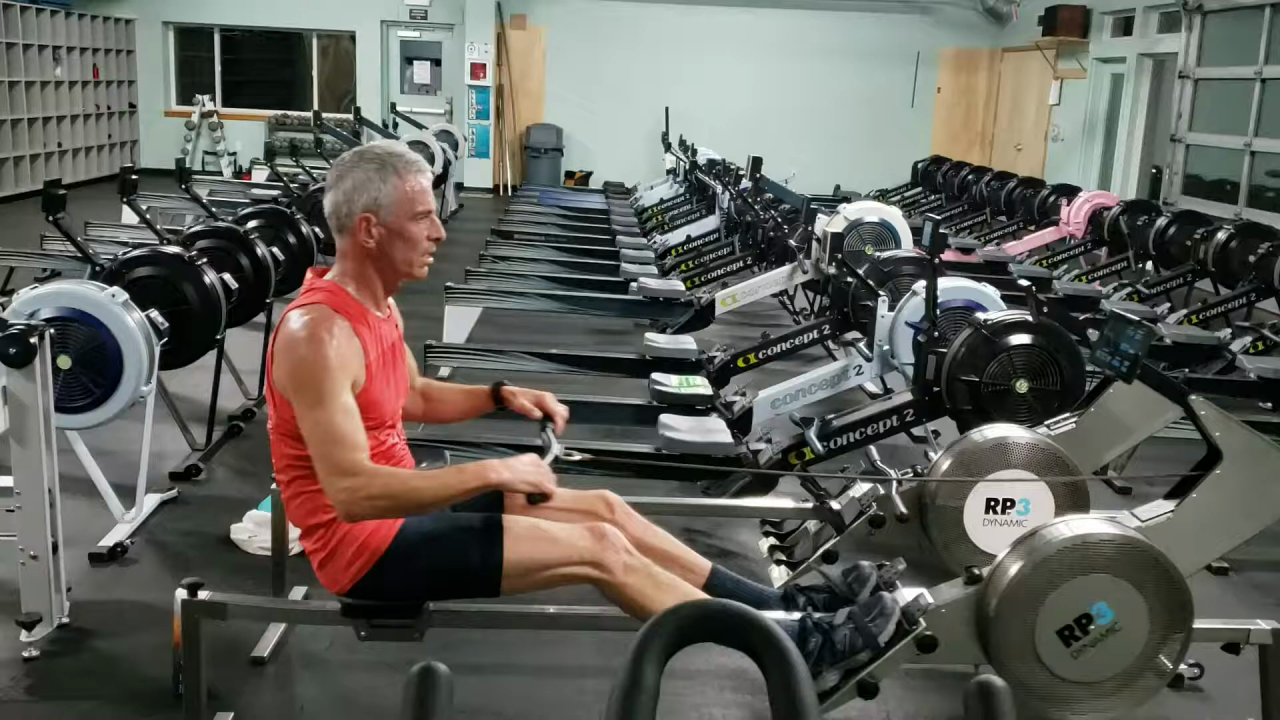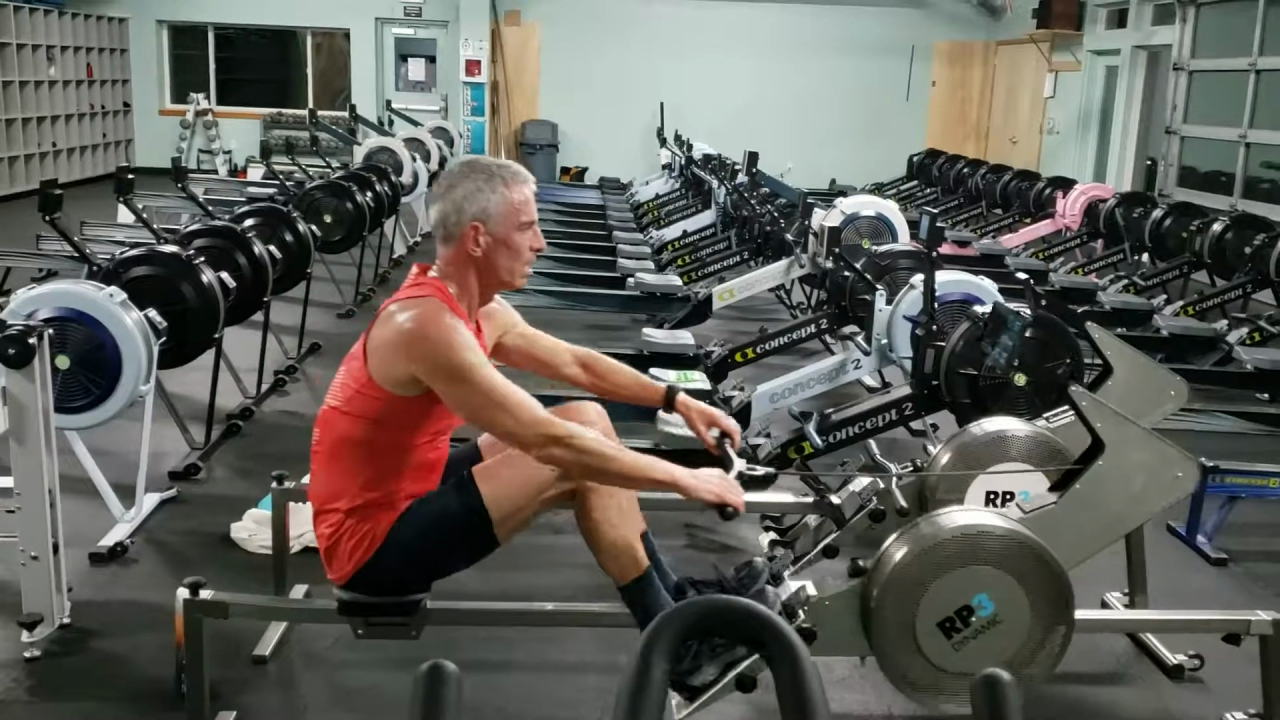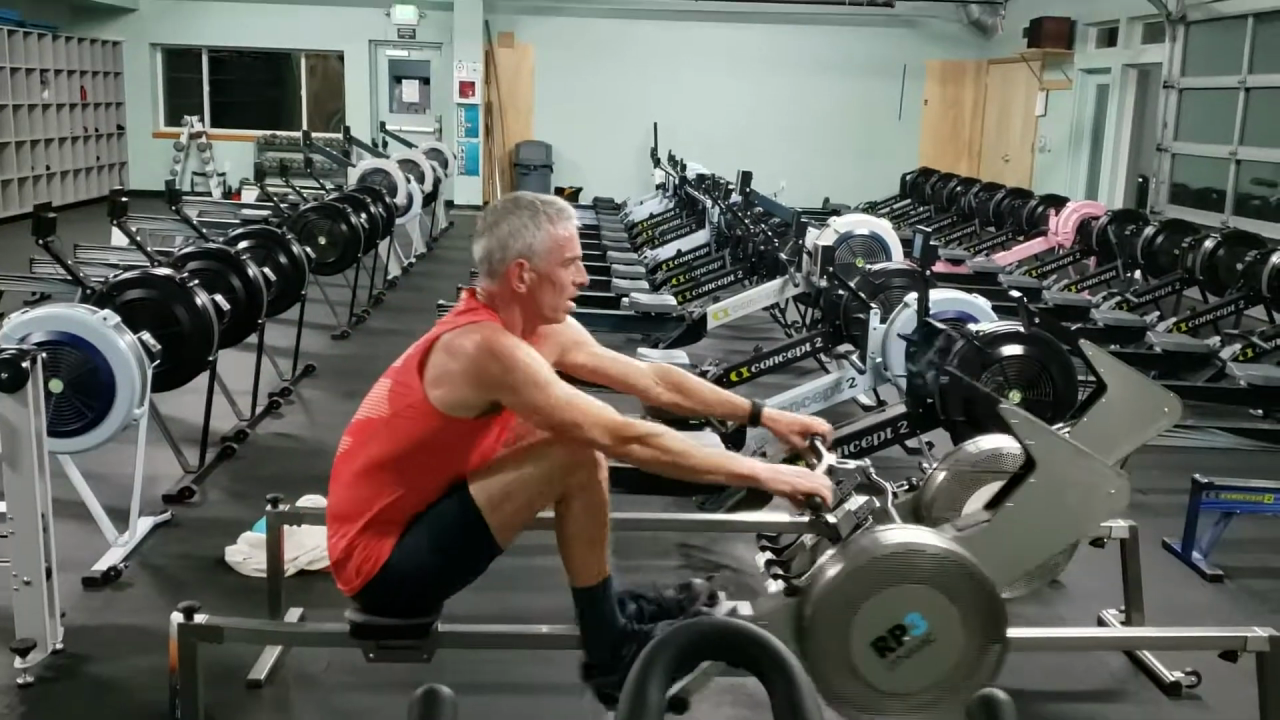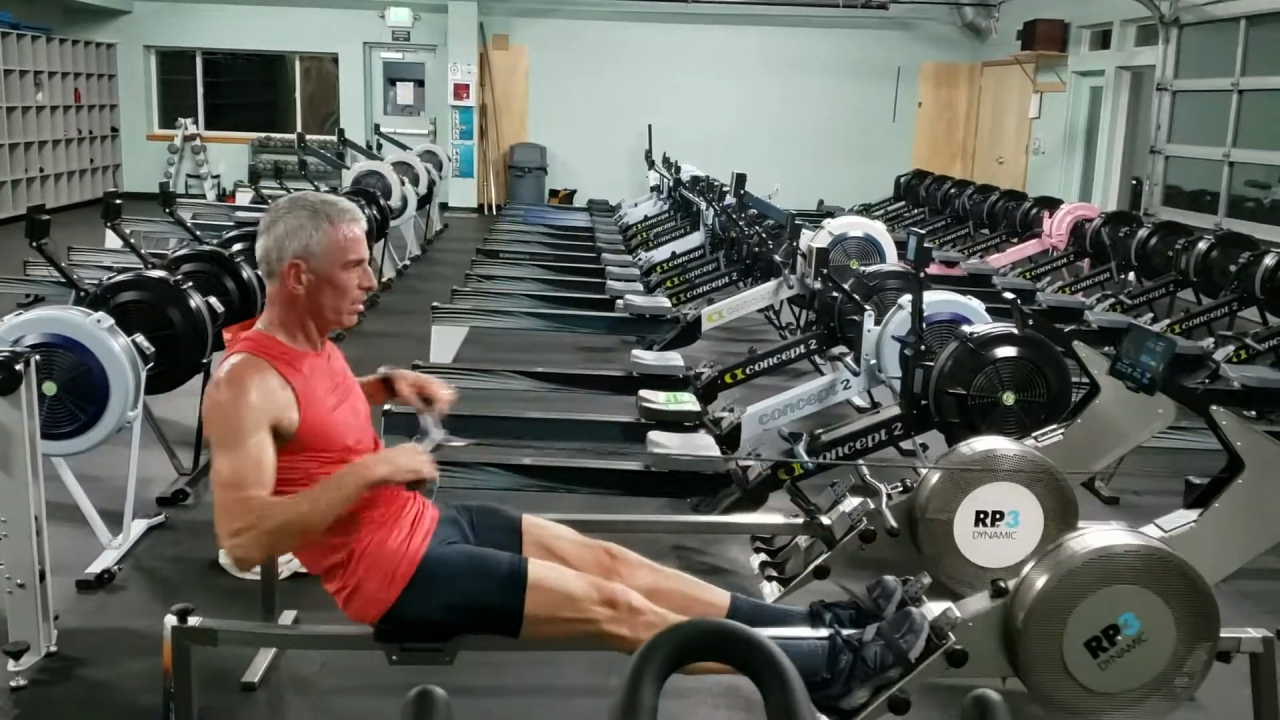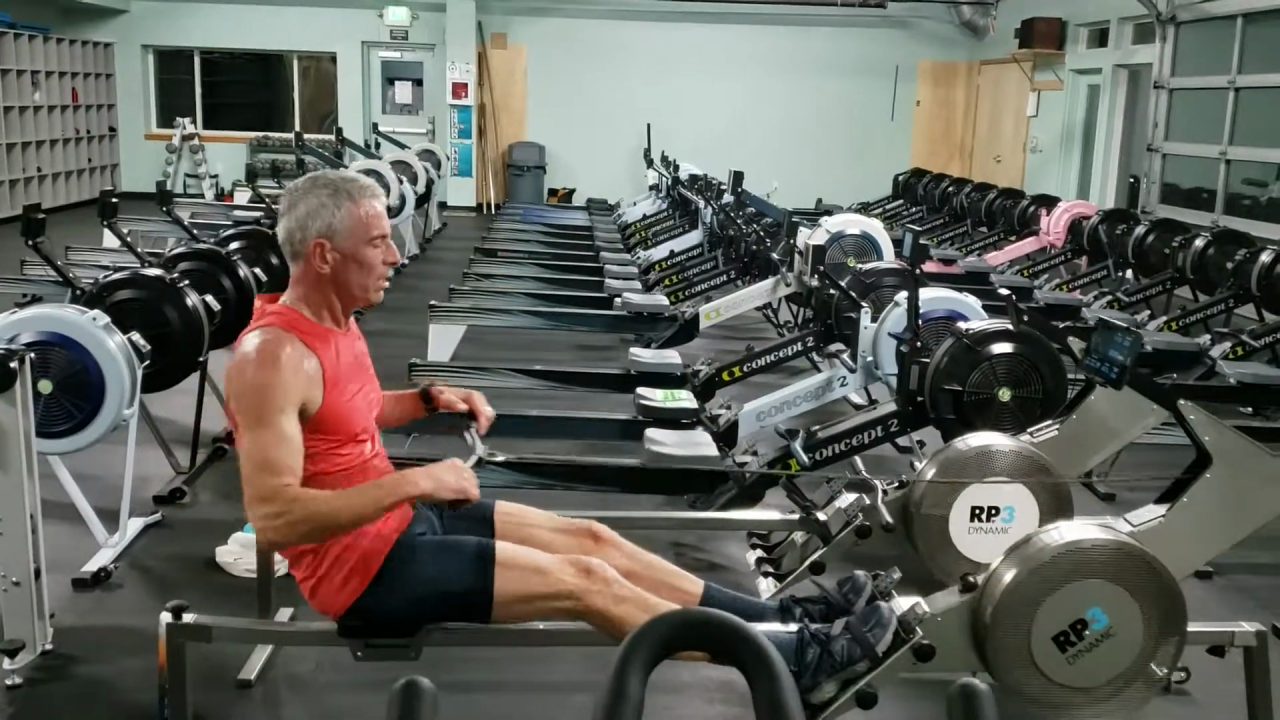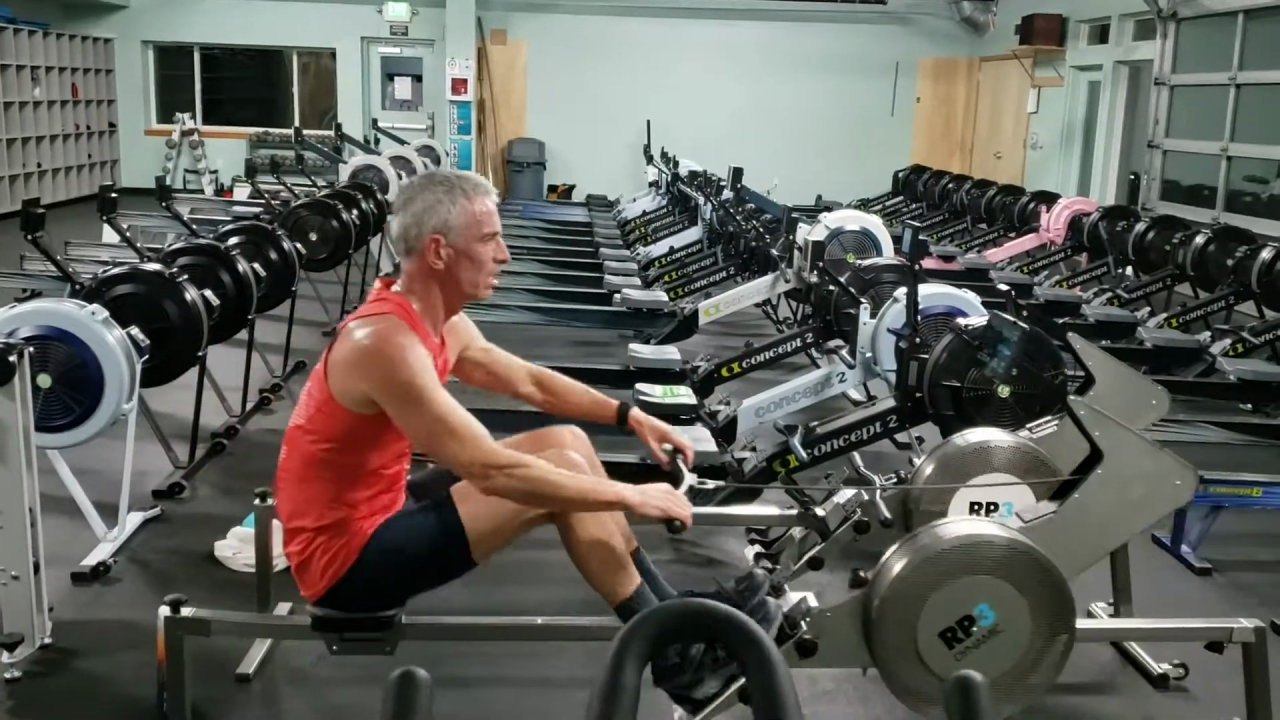
dt=0.7s
person 1, frame 1
left shoulder: (373, 305)
right shoulder: (317, 334)
right elbow: (352, 491)
left wrist: (504, 395)
right wrist: (492, 472)
left hip: (392, 512)
right hip: (363, 547)
left knee: (602, 508)
right knee: (596, 550)
left ankle: (779, 608)
right ankle: (795, 650)
person 1, frame 2
left shoulder: (473, 304)
right shoulder: (428, 326)
left elbow: (575, 362)
right elbow: (549, 443)
left wrist: (677, 401)
right wrist: (681, 479)
left hip: (407, 489)
right hip: (371, 543)
left knee: (585, 418)
right knee: (572, 455)
left ankle: (671, 597)
person 1, frame 3
left shoulder: (536, 328)
right shoulder: (489, 350)
left elbow: (653, 380)
right elbow: (635, 440)
left wrist: (765, 414)
right wrist: (767, 475)
left hip: (420, 516)
right hip: (383, 564)
left knee: (576, 443)
right knee: (579, 455)
left ankle: (619, 612)
right ankle: (612, 651)
person 1, frame 4
left shoulder: (310, 336)
right shoulder: (246, 384)
right elbow: (245, 542)
left wrist: (391, 383)
right wrist: (366, 471)
left hip: (418, 526)
right hip: (394, 574)
left knee: (609, 561)
right knee: (611, 608)
left ankle: (815, 625)
person 1, frame 5
left shoulder: (332, 321)
right shoulder: (272, 358)
right elbow: (276, 519)
left wrist: (430, 396)
right wrist: (419, 482)
left hip: (388, 526)
right hip: (356, 570)
left knee: (590, 540)
right knee: (585, 581)
left ankle: (783, 617)
right ankle: (798, 660)
person 1, frame 6
left shoulder: (438, 319)
right shoulder: (386, 343)
left elbow: (527, 379)
right elbow: (494, 472)
left wrist: (629, 415)
right wrist: (629, 497)
left hip: (376, 515)
right hip: (344, 560)
left knee: (567, 443)
right knee: (562, 467)
right ankle: (674, 653)
